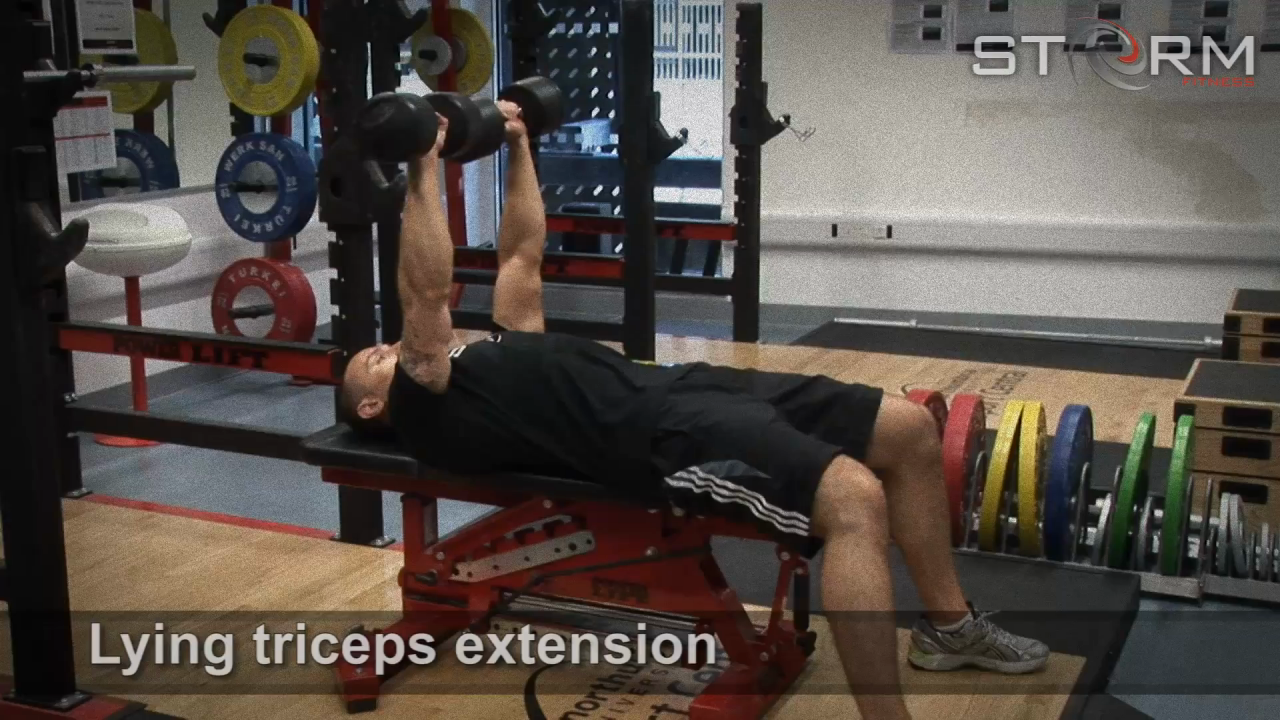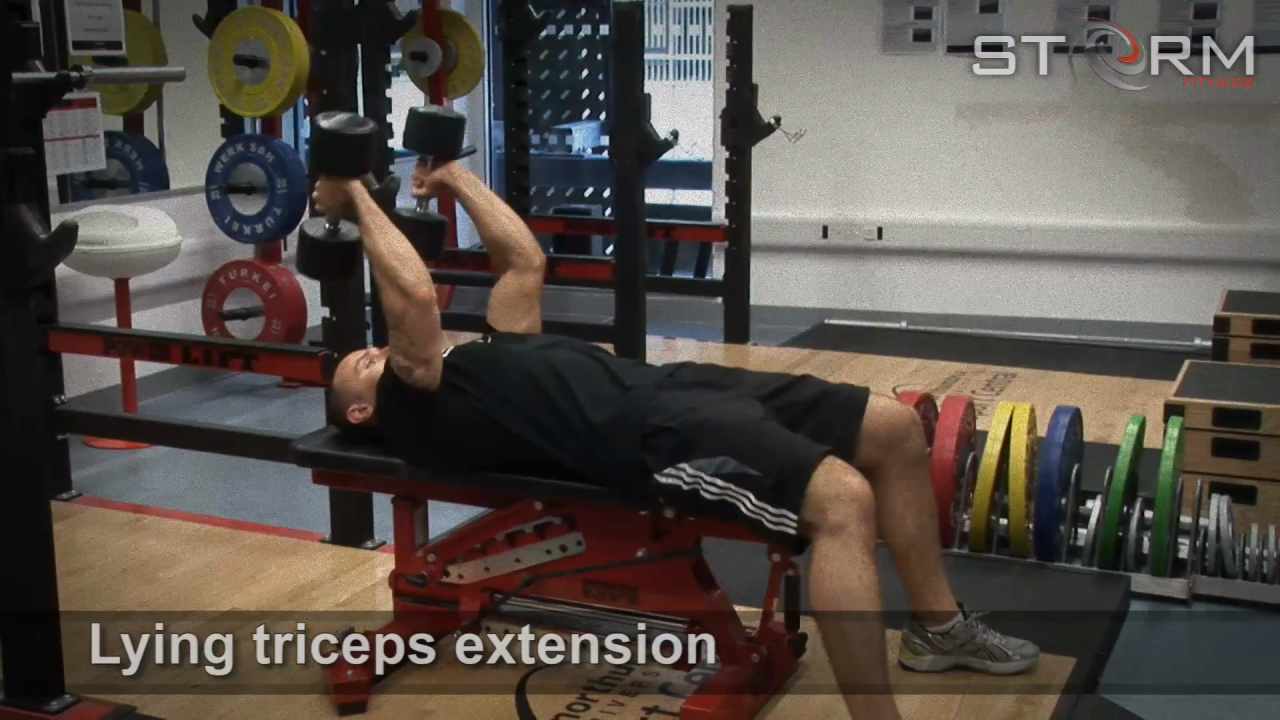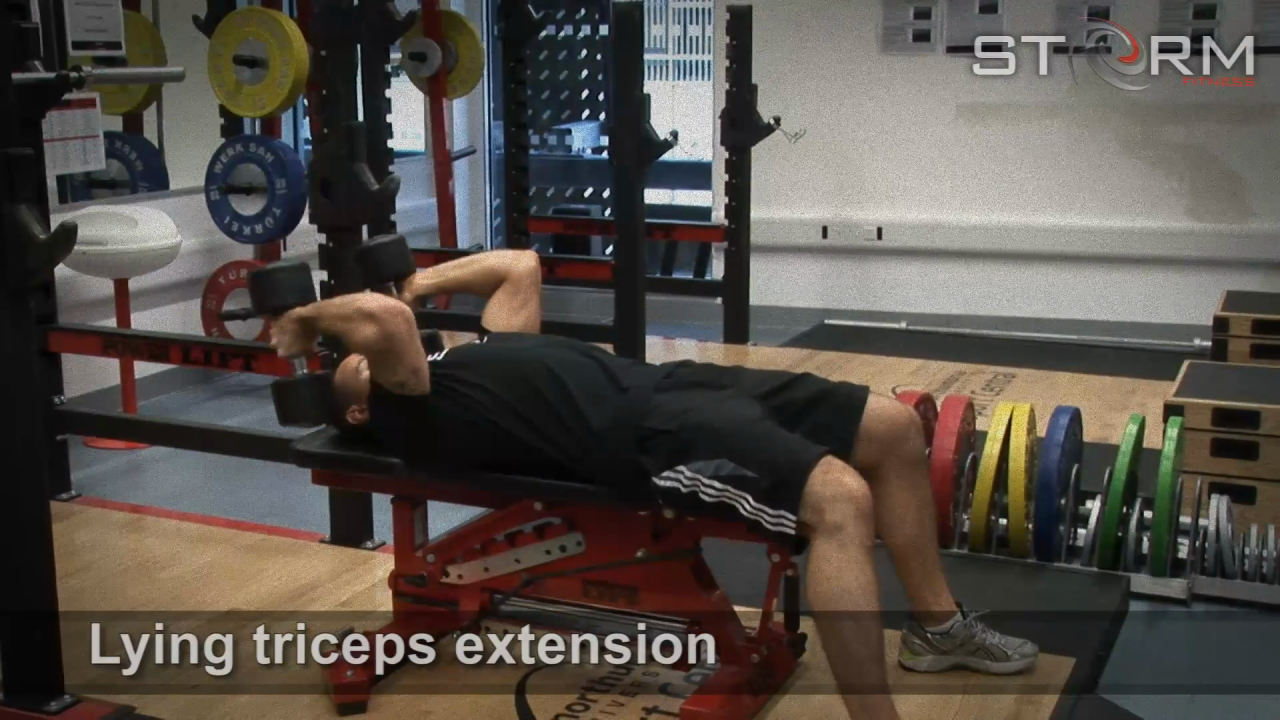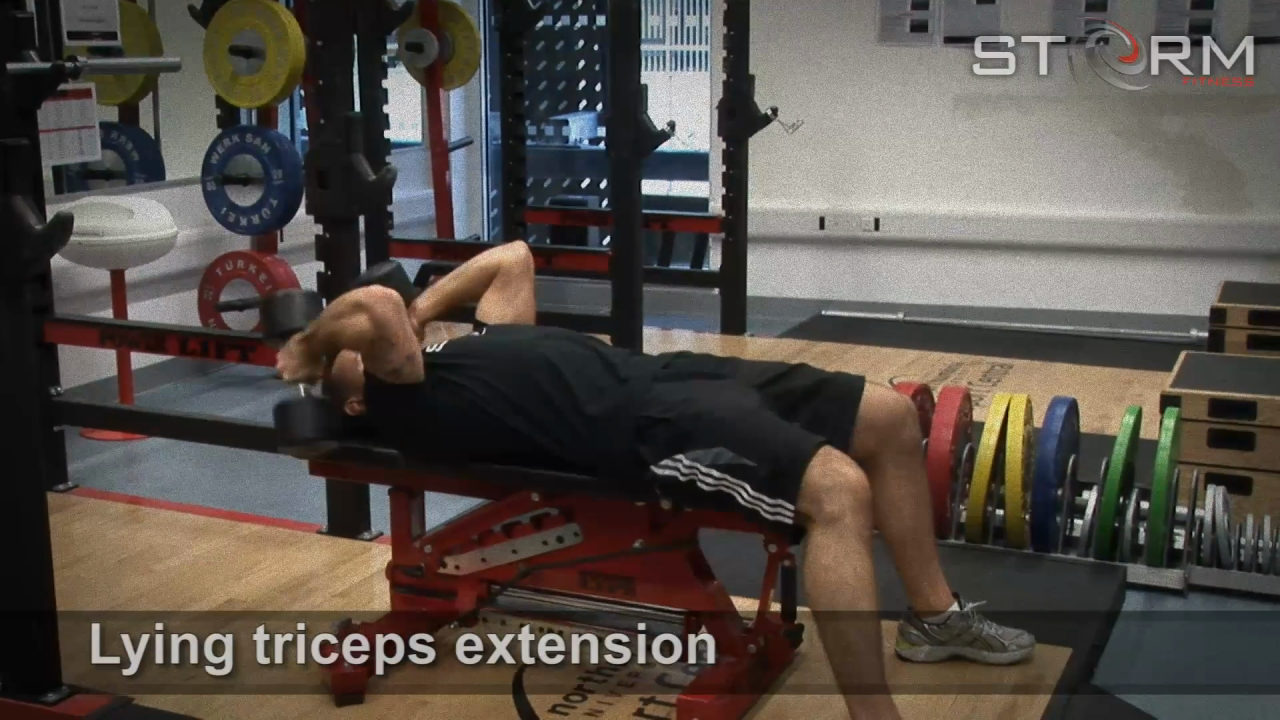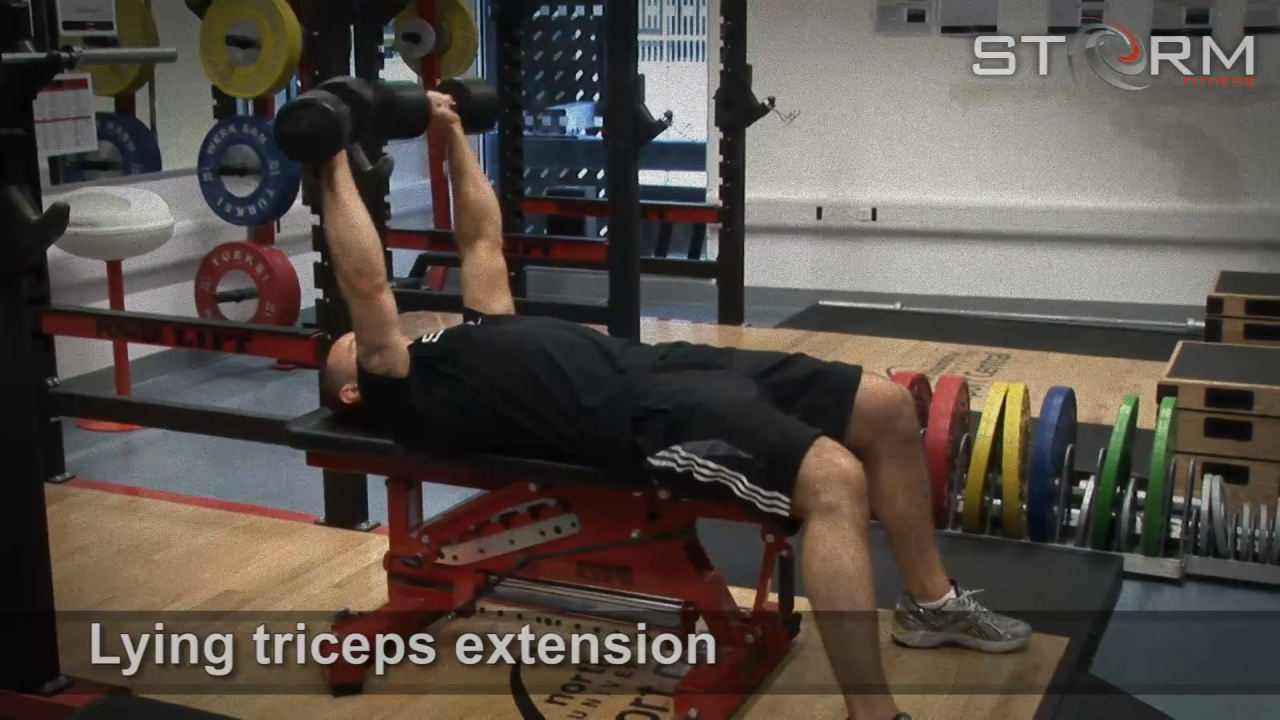
dt=1s
person 1, frame 1
left shoulder: (488, 352)
right shoulder: (430, 410)
left elbow: (521, 255)
right elbow: (428, 293)
left wrist: (518, 146)
right wrist: (425, 167)
left hip: (685, 384)
right hip: (660, 434)
left knee: (910, 430)
right knee: (854, 499)
left ankle: (949, 623)
person 1, frame 2
left shoulder: (481, 356)
right shoulder: (417, 417)
left elbow: (526, 262)
right elbow: (413, 298)
left wrist: (455, 176)
right wrist: (356, 198)
left hip: (673, 385)
right hip: (649, 434)
left knee: (896, 431)
right knee: (843, 501)
left ankle: (938, 625)
person 1, frame 3
left shoulder: (464, 360)
right shoulder: (410, 414)
left elbow: (523, 266)
right elbow: (385, 320)
left wrist: (421, 280)
right wrist: (305, 319)
left hip: (667, 383)
right hip: (645, 435)
left knee: (895, 428)
right knee: (842, 501)
left ankle: (938, 626)
person 1, frame 4
left shoulder: (464, 351)
right shoulder: (407, 403)
left elbow: (515, 258)
right elbow: (376, 308)
left wrist: (424, 307)
right wrist: (308, 346)
left hip: (666, 375)
right hip: (643, 426)
left knee: (891, 418)
right knee: (840, 491)
left ankle: (935, 616)
person 1, frame 5
left shoulder: (467, 338)
right shoulder: (407, 391)
left elbow: (483, 241)
right elbow: (366, 285)
left wrist: (453, 135)
right wrist: (334, 164)
left hip: (664, 364)
right hip: (641, 414)
left knee: (888, 409)
right knee: (834, 480)
left ankle: (932, 603)
